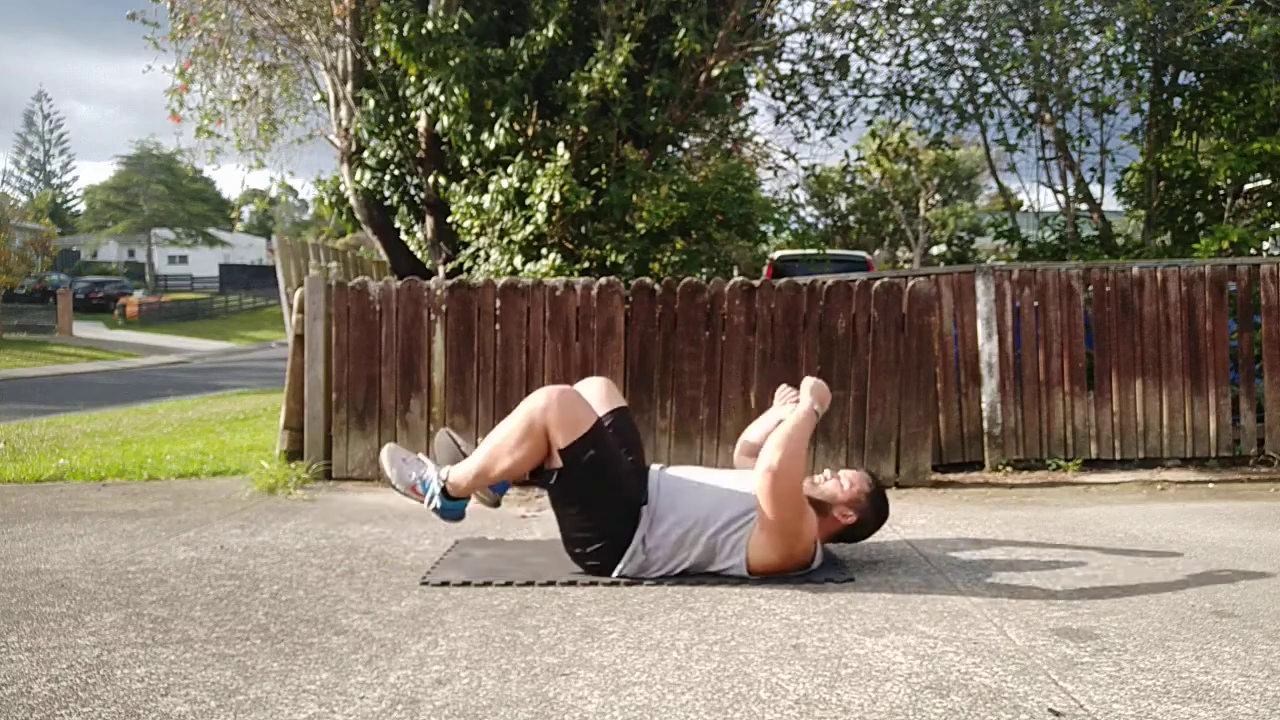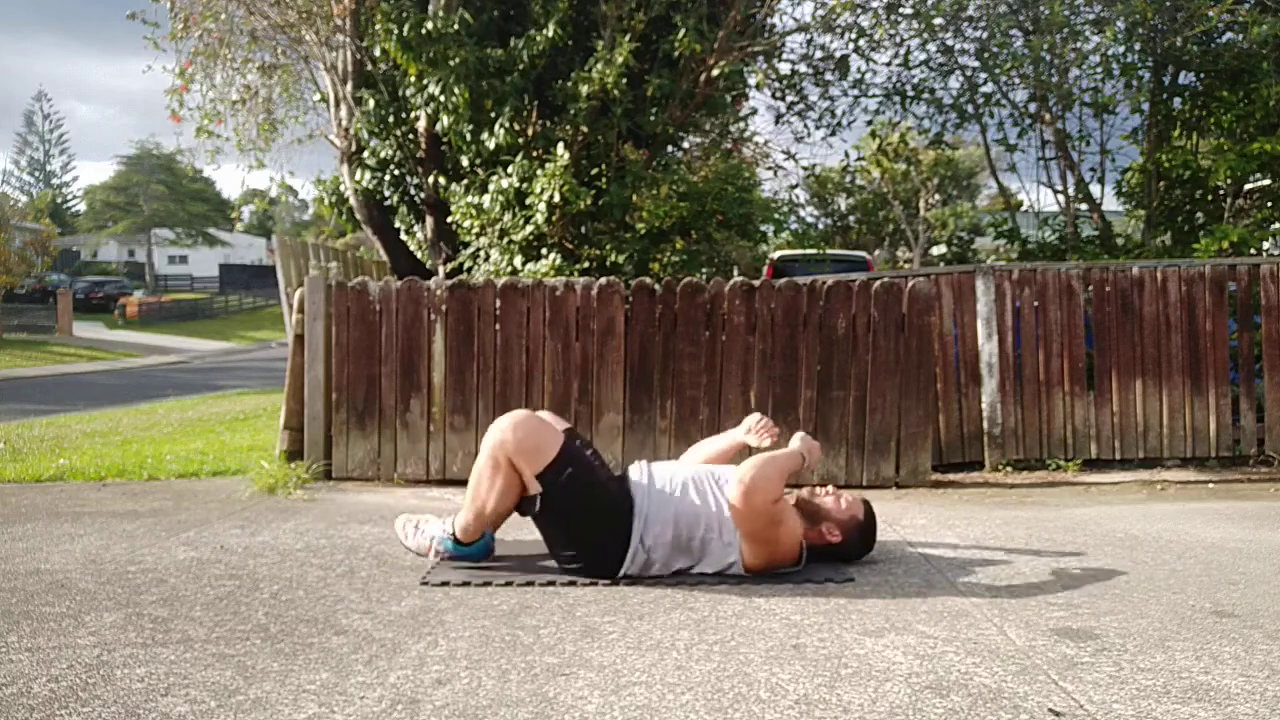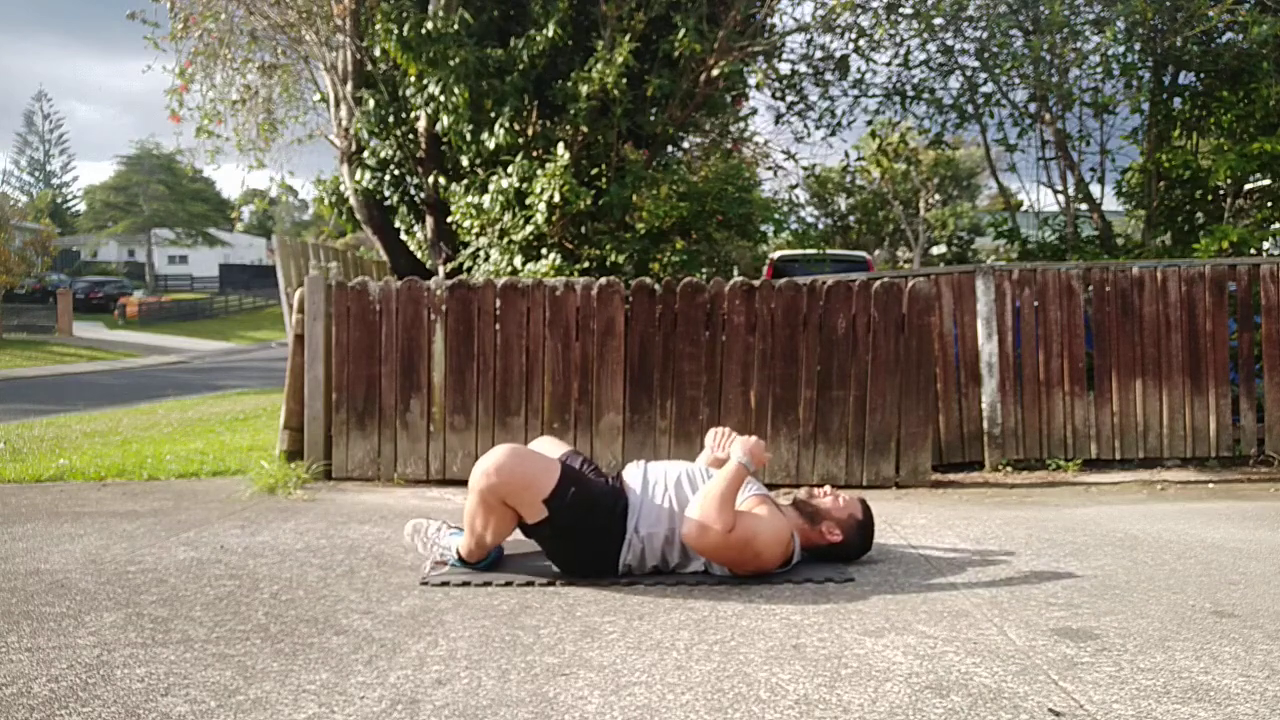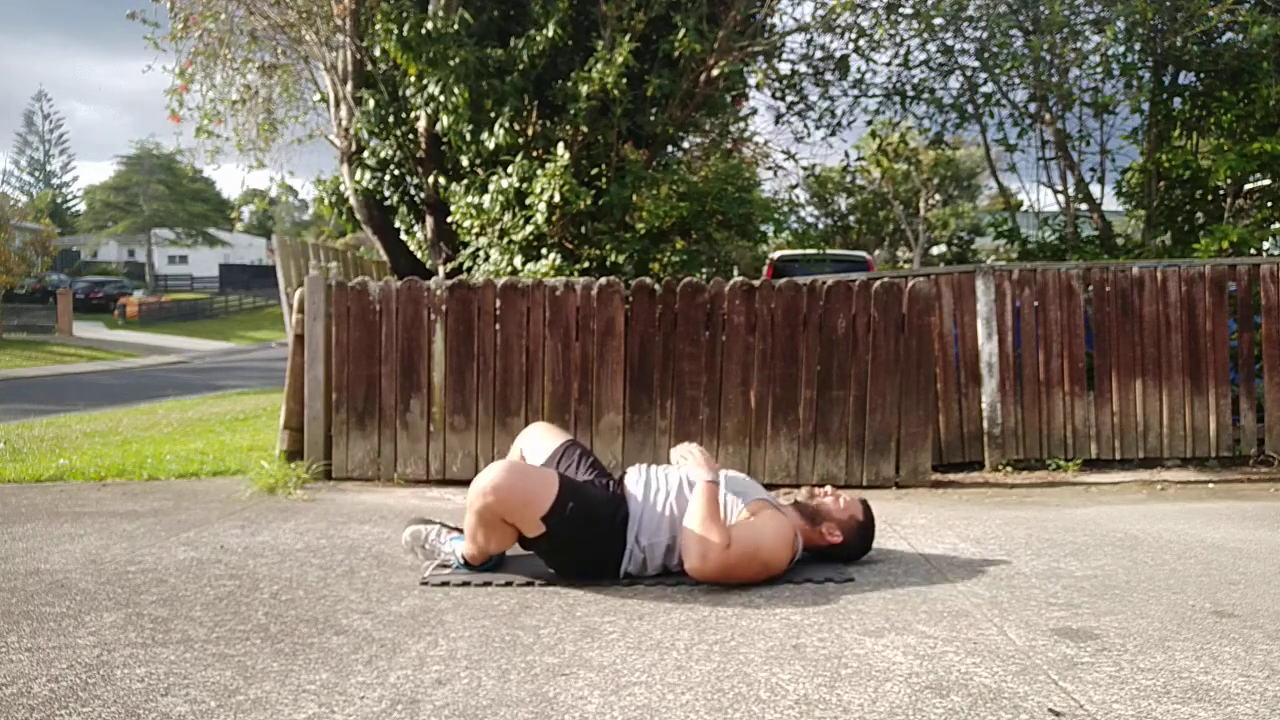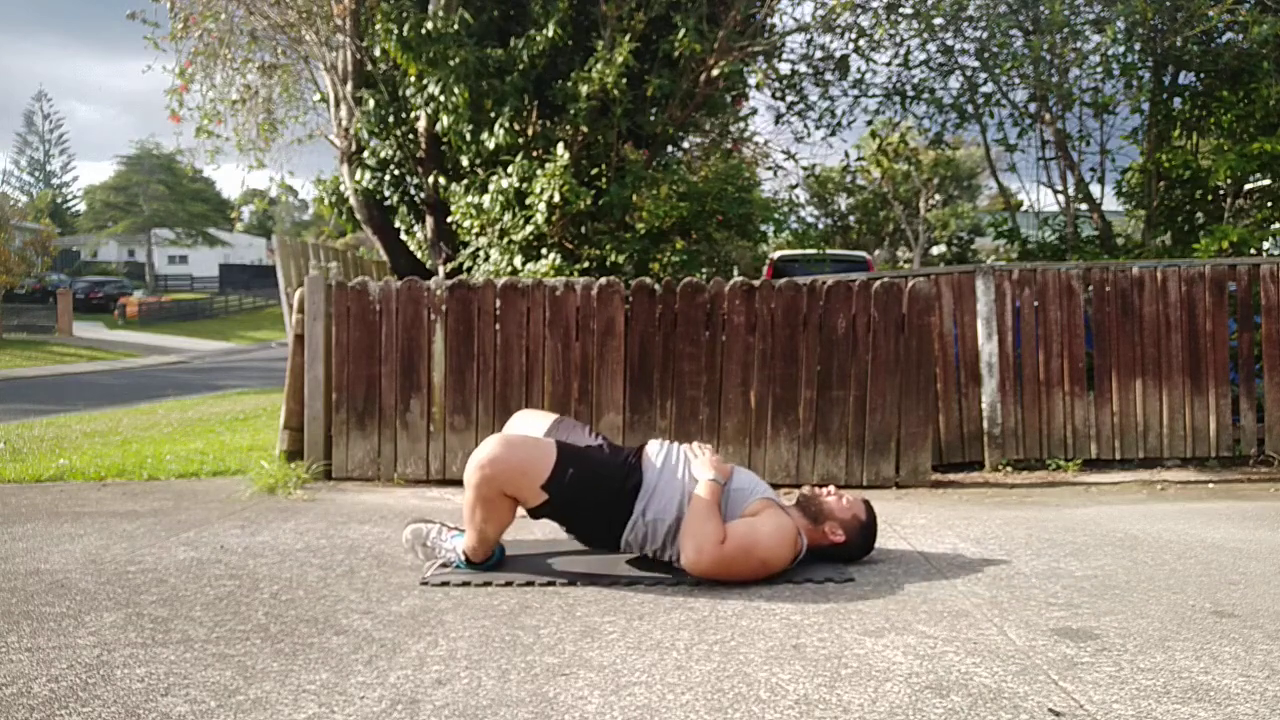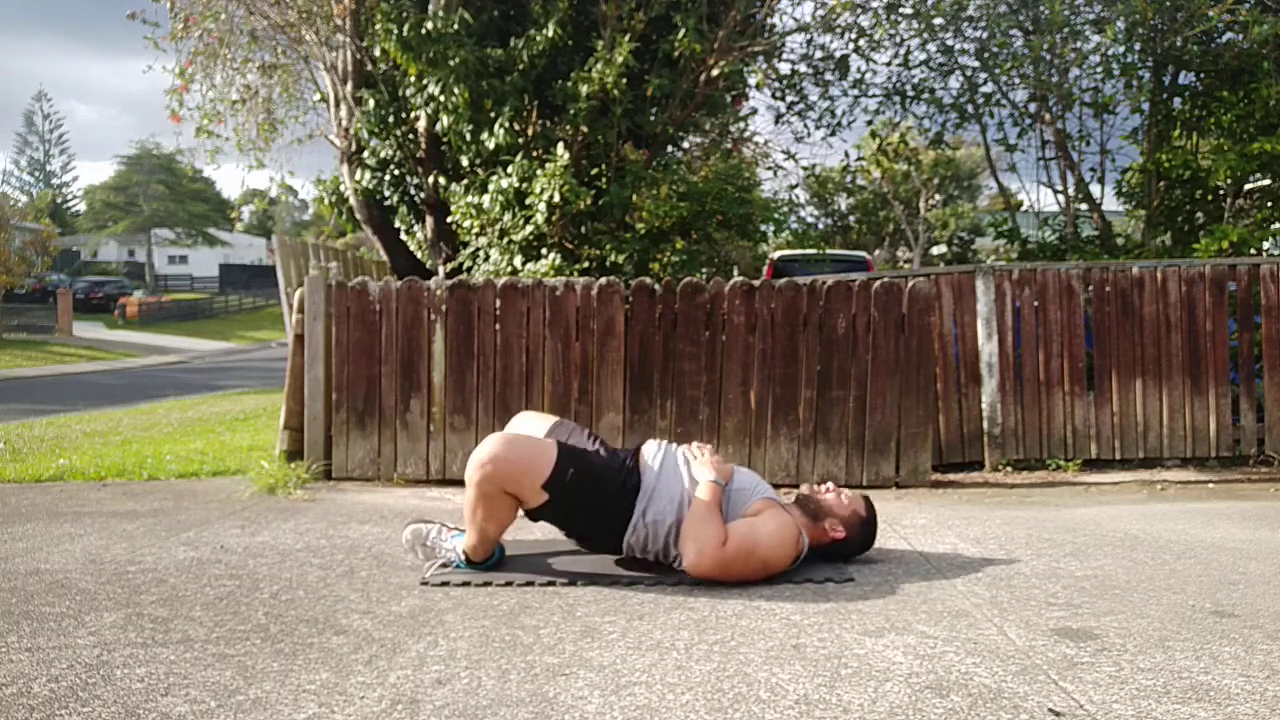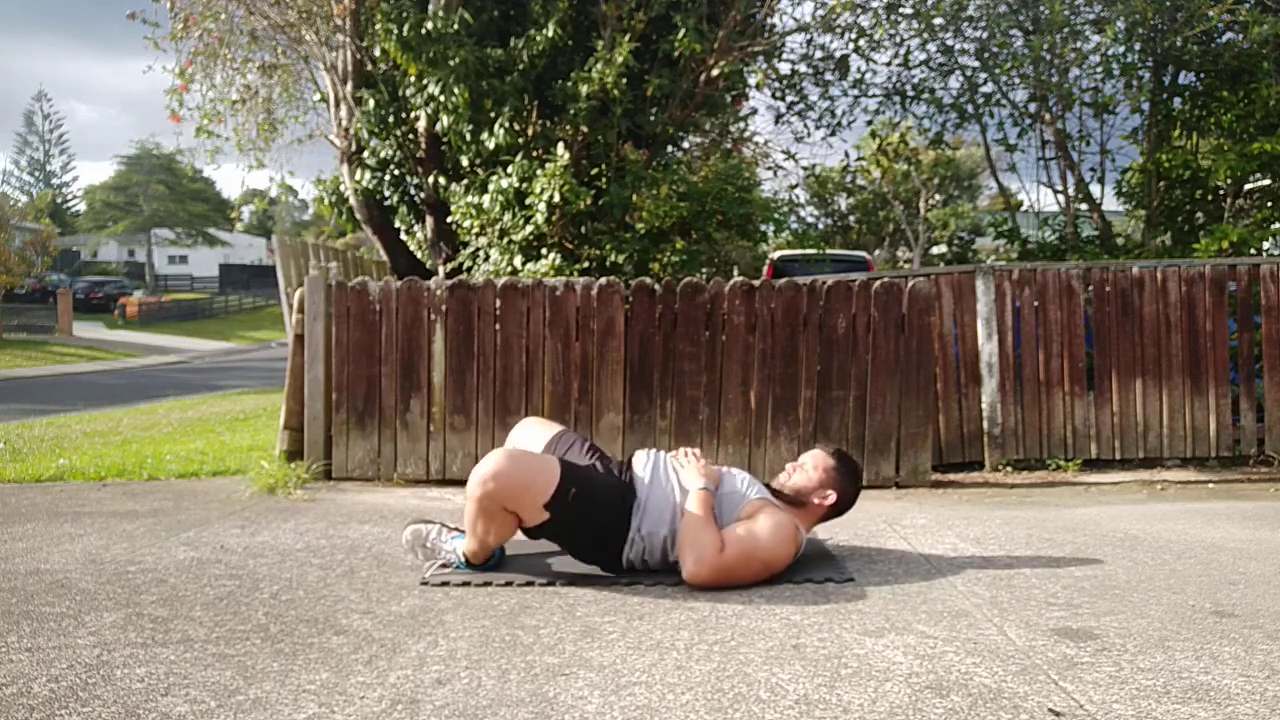
dt=0.5s
person 1, frame 1
left shoulder: (797, 541)
right shoulder: (785, 507)
left elbow: (771, 477)
right elbow: (749, 448)
left wrist: (809, 411)
right wrist: (785, 412)
left hip: (617, 534)
right hip: (635, 490)
left knee: (551, 403)
right knee: (594, 389)
left ankle: (449, 490)
right ankle: (487, 475)
person 1, frame 2
left shoulder: (782, 538)
right shoulder: (767, 502)
left elbow: (745, 490)
right elbow: (694, 459)
left wrist: (797, 454)
right wrist: (744, 434)
left hip: (610, 538)
right hip: (620, 500)
left knee: (515, 429)
right knee: (542, 424)
left ankle: (462, 536)
right ankle: (474, 519)
person 1, frame 3
left shoulder: (776, 538)
right shoulder: (770, 512)
left elbow: (702, 532)
left wrist: (743, 463)
right wrist: (716, 457)
left hip: (609, 533)
right hip: (616, 497)
left knee: (501, 465)
right knee: (542, 447)
left ankle: (469, 553)
right ankle: (481, 533)
person 1, frame 4
left shoulder: (779, 539)
right shoulder: (769, 511)
left elbow: (703, 558)
left wrist: (706, 477)
right wrist: (691, 467)
left hip: (609, 536)
right hip: (614, 496)
left knee: (498, 485)
right knee: (536, 434)
left ankle: (470, 554)
right ankle: (486, 530)
person 1, frame 5
left shoulder: (780, 539)
right shoulder: (774, 513)
left elbow: (698, 556)
left wrist: (710, 480)
right wrist: (710, 470)
left hip: (618, 498)
right hip: (629, 468)
left knee: (493, 457)
right knee: (523, 425)
left ankle: (472, 552)
right ankle: (481, 532)
person 1, frame 6
left shoulder: (783, 538)
right shoulder: (776, 513)
left elbow: (701, 557)
left wrist: (709, 482)
right wrist: (710, 473)
left hip: (618, 505)
right hip: (628, 469)
left knee: (496, 456)
right knee: (525, 425)
left ankle: (472, 552)
right ankle: (482, 530)
person 1, frame 7
left shoulder: (780, 533)
right shoulder: (768, 505)
left elbow: (699, 567)
left wrist: (700, 488)
right wrist: (700, 473)
left hip: (615, 518)
right hip: (623, 482)
left knee: (497, 471)
right knee: (528, 431)
left ankle: (471, 554)
right ankle: (481, 534)
